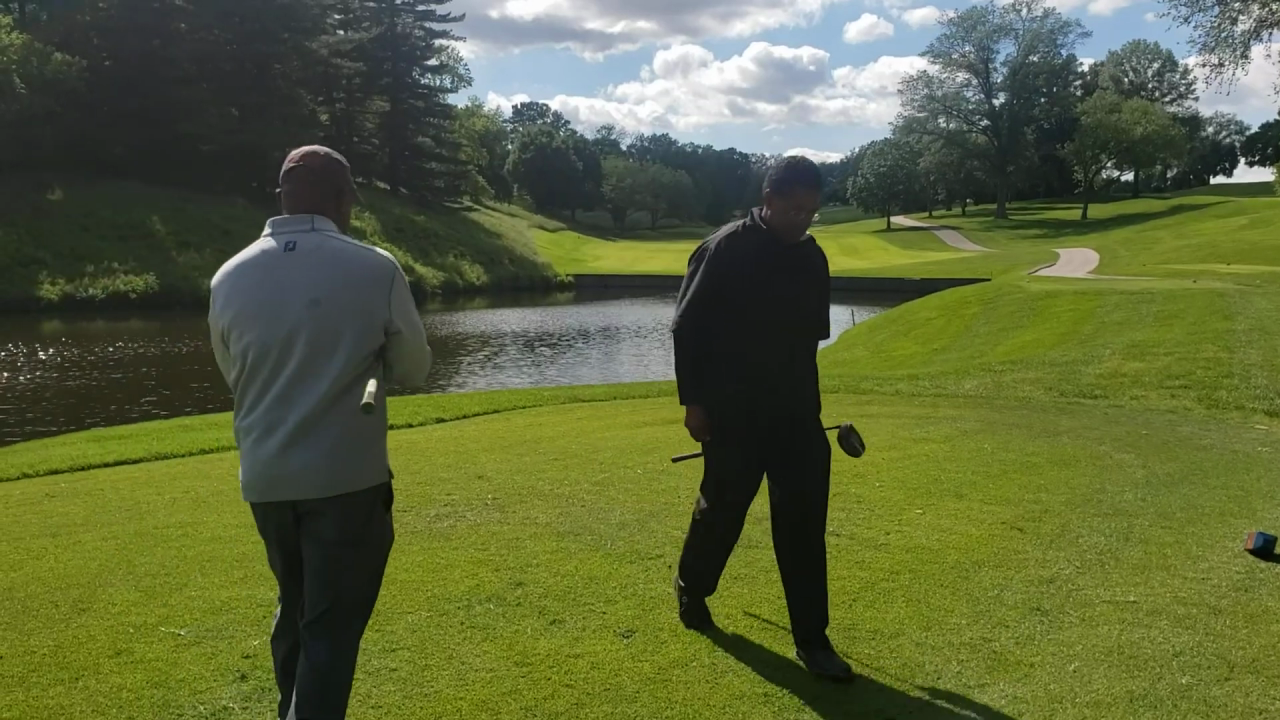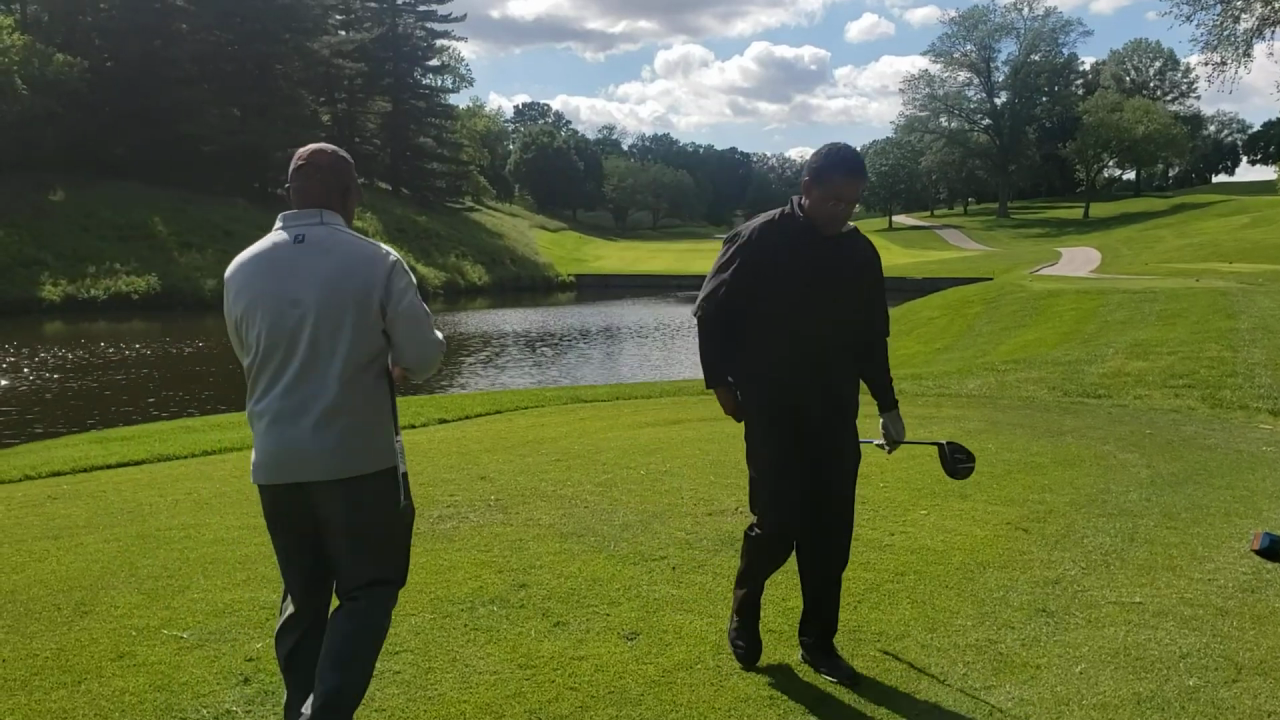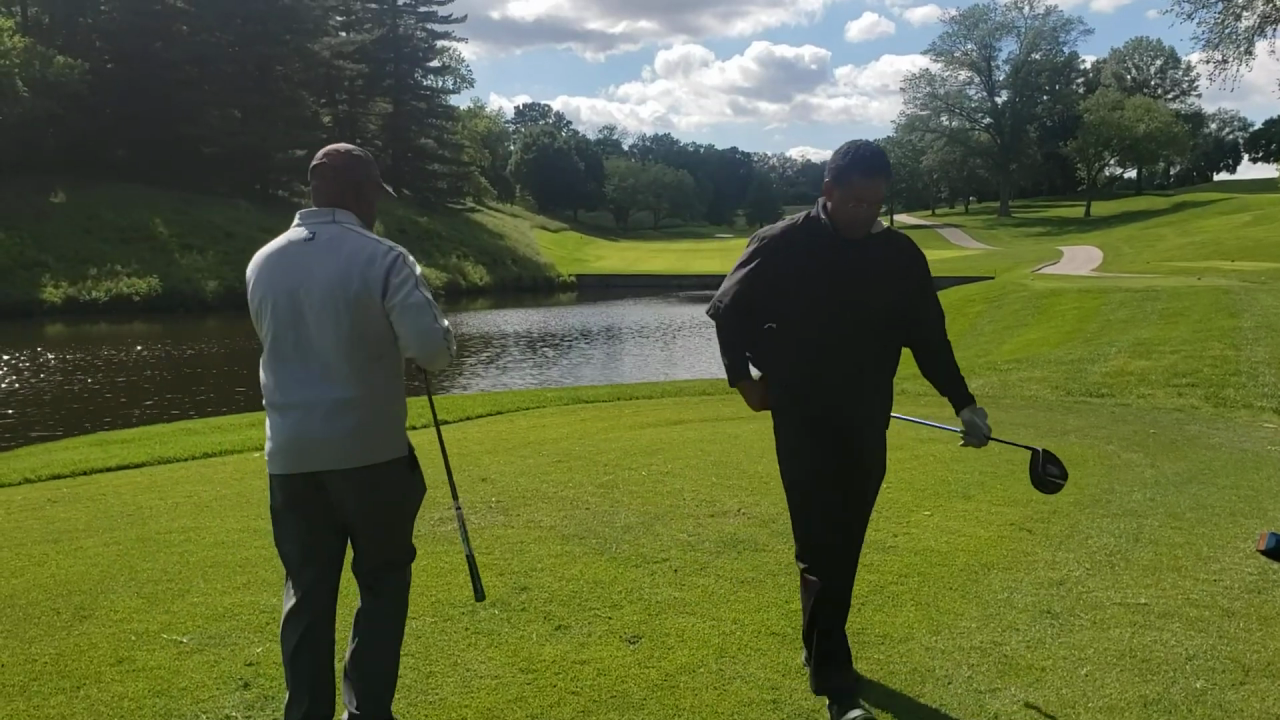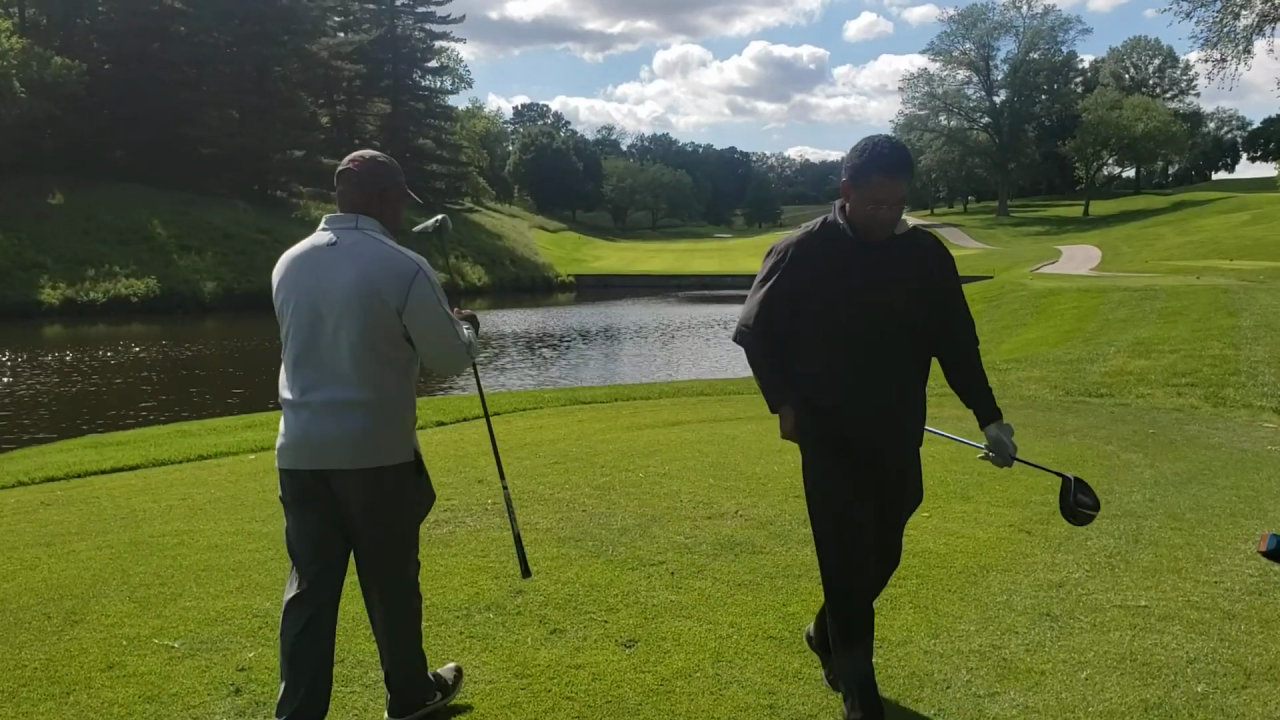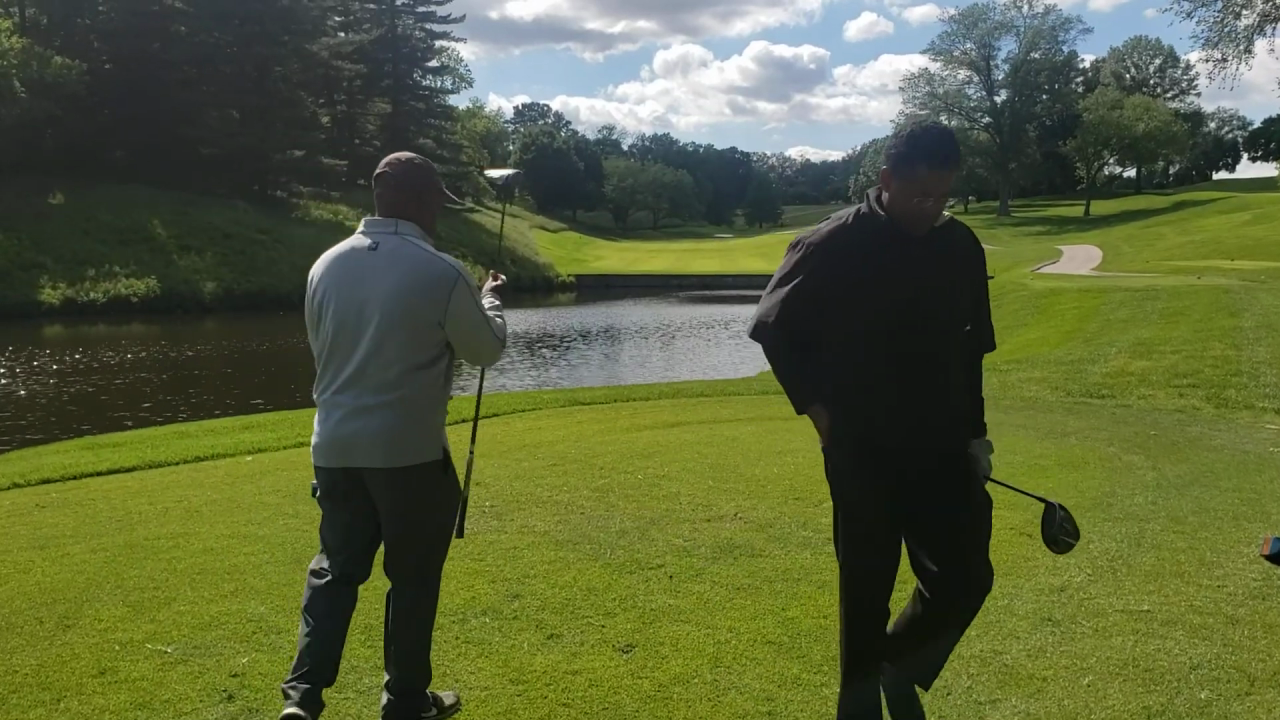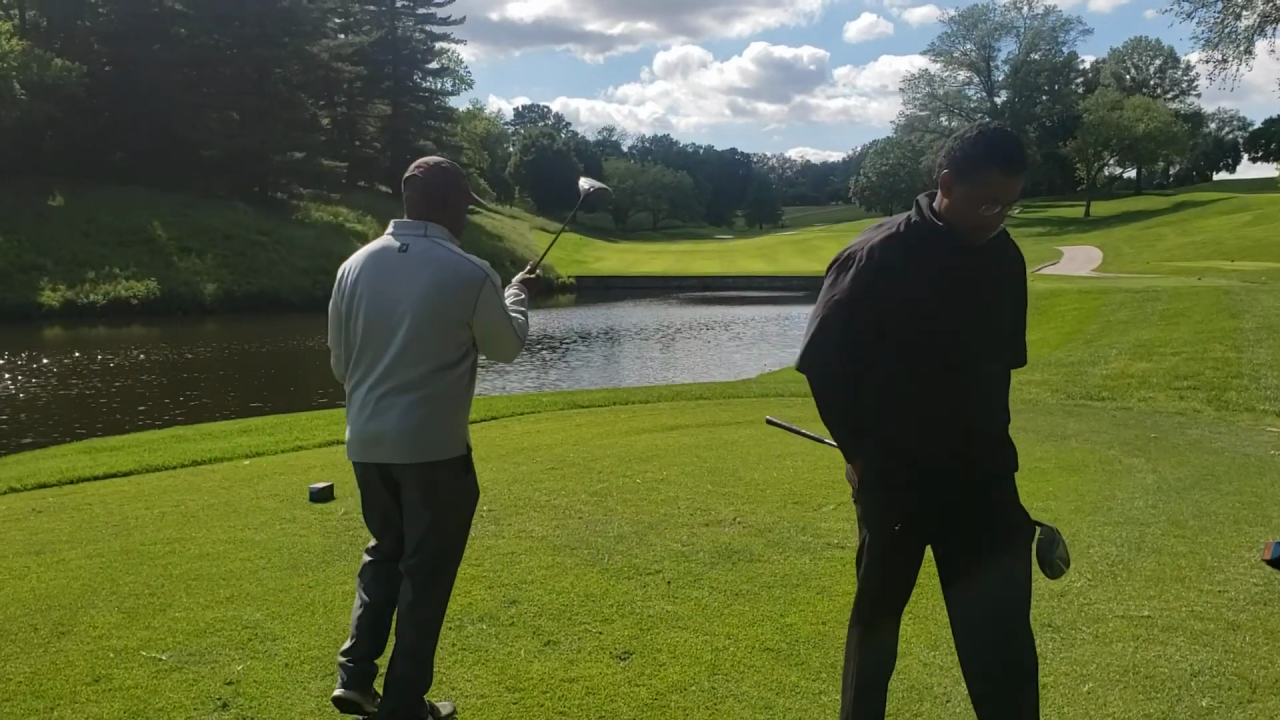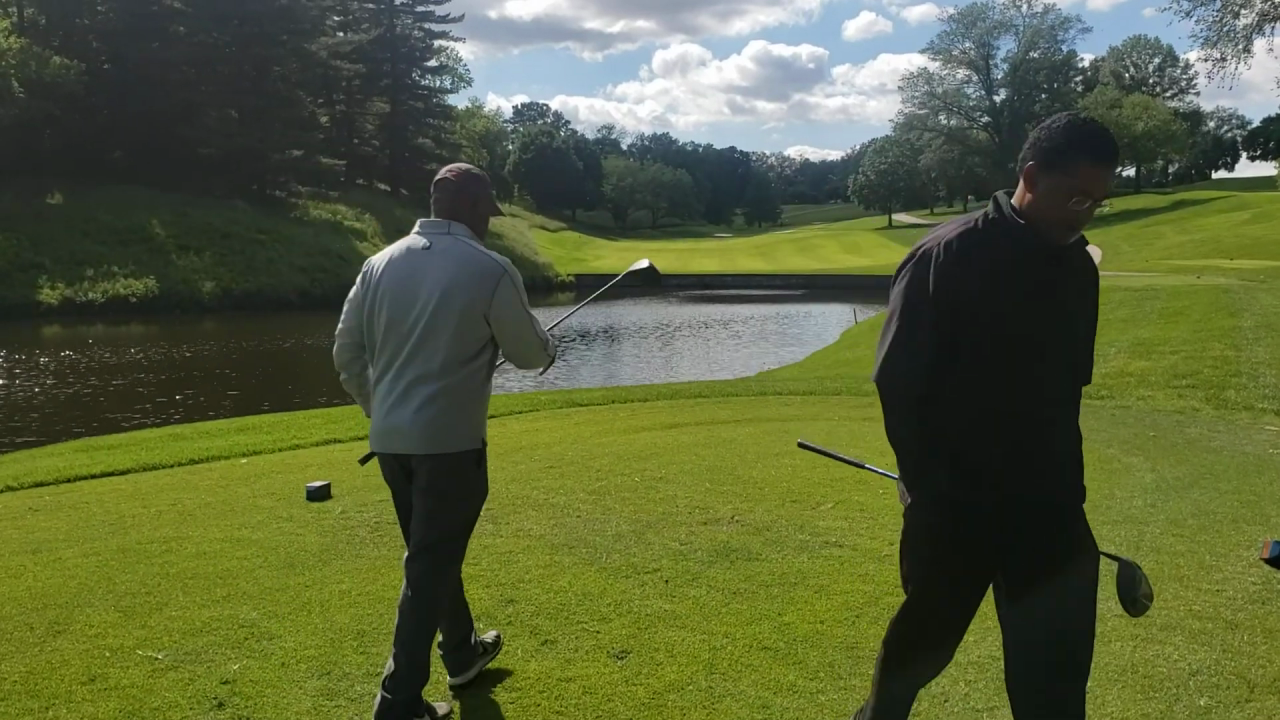
dt=0.2s
person 1, frame 1
left shoulder: (812, 258)
right shoulder: (724, 251)
right elbow: (688, 331)
left wrist: (810, 402)
right wrist: (694, 402)
left hip: (797, 412)
right hip: (734, 412)
left knee: (805, 523)
right knee: (721, 509)
left ankle: (811, 639)
right ankle: (692, 588)
person 1, frame 2
left shoulder: (860, 253)
right shoulder: (760, 241)
left elbow: (871, 337)
right elbow: (712, 312)
left wrist: (887, 404)
right wrist: (717, 380)
left hip: (836, 413)
right hip: (773, 409)
left knee: (831, 532)
right knee: (779, 523)
left ankle: (818, 641)
right ankle: (745, 607)
person 1, frame 3
left shoulder: (899, 254)
right shoulder: (782, 246)
left elbow: (928, 335)
right elbow: (728, 310)
left wrist: (963, 403)
right wrist: (744, 378)
left hip: (865, 424)
right hip: (803, 422)
left knee: (844, 544)
right knee: (822, 547)
left ankle: (822, 650)
person 1, frame 4
left shoulder: (927, 255)
right shoulder: (802, 254)
left elbow: (956, 345)
right elbow: (757, 333)
left wrist: (989, 418)
right wrist: (784, 404)
left hip: (898, 441)
right hip: (830, 444)
left knee: (876, 563)
right knee: (849, 572)
left ankle: (827, 637)
person 1, frame 5
left shoulder: (962, 247)
right shoulder: (831, 247)
left elbow: (971, 347)
right elbow: (776, 328)
left wrist: (976, 429)
right wrist: (813, 403)
left hip: (946, 448)
right hip: (864, 450)
left knee: (966, 578)
right knee: (866, 587)
left ankle: (897, 670)
person 1, frame 6
left shoulder: (1006, 259)
right shoulder: (875, 259)
right elbow: (824, 366)
right wrist: (856, 451)
left hip: (983, 478)
right hip: (895, 478)
left knee: (1002, 634)
right knee: (879, 612)
person 1, frame 7
left shoulder: (1078, 268)
right shoulder: (949, 257)
right elbow: (899, 382)
right wrist: (926, 484)
left hip: (1051, 506)
right hip: (955, 502)
left knee: (1057, 663)
right knee: (926, 632)
person 2, frame 1
left shoulder: (231, 278)
right shoulder: (375, 270)
left elbow: (235, 375)
right elbow: (413, 368)
left hip: (267, 476)
right hip: (348, 477)
left knee: (297, 608)
right knee: (333, 628)
person 2, frame 2
left shoulder: (242, 269)
right shoulder: (376, 262)
right elbow: (424, 358)
left hip: (278, 464)
right hip: (358, 460)
left knee: (303, 598)
right knee: (367, 593)
person 2, frame 3
left shoulder: (264, 262)
right shoulder: (383, 259)
right elbow: (433, 351)
right wrist: (438, 328)
left hip: (291, 455)
right hip: (370, 452)
left knee: (307, 593)
right knee: (383, 579)
person 2, frame 4
left shoulder: (290, 264)
right shoulder: (405, 270)
right elbow: (451, 360)
right wrist: (461, 327)
left hip: (301, 452)
right hip: (378, 453)
left knee: (310, 587)
right knee: (390, 579)
person 2, frame 5
left shoulder: (326, 265)
right shoulder: (443, 274)
right elbow: (486, 349)
right wrist: (491, 299)
left hip: (335, 447)
right hip: (410, 451)
left knee: (335, 570)
right knee: (412, 576)
person 2, frame 6
left shoulder: (355, 266)
right shoulder: (469, 274)
left elbow: (341, 360)
right elbow: (506, 347)
right wrist: (517, 294)
left hip: (367, 445)
right hip: (434, 448)
left knee: (385, 557)
right knee: (426, 573)
left ankle: (355, 672)
person 2, frame 7
left shoulder: (380, 263)
right shoulder: (490, 269)
left elbow: (346, 352)
right elbow: (527, 352)
right wrist: (547, 346)
left hip: (391, 439)
right hip: (451, 441)
left knee: (432, 552)
right knee: (429, 567)
left ankle: (463, 651)
